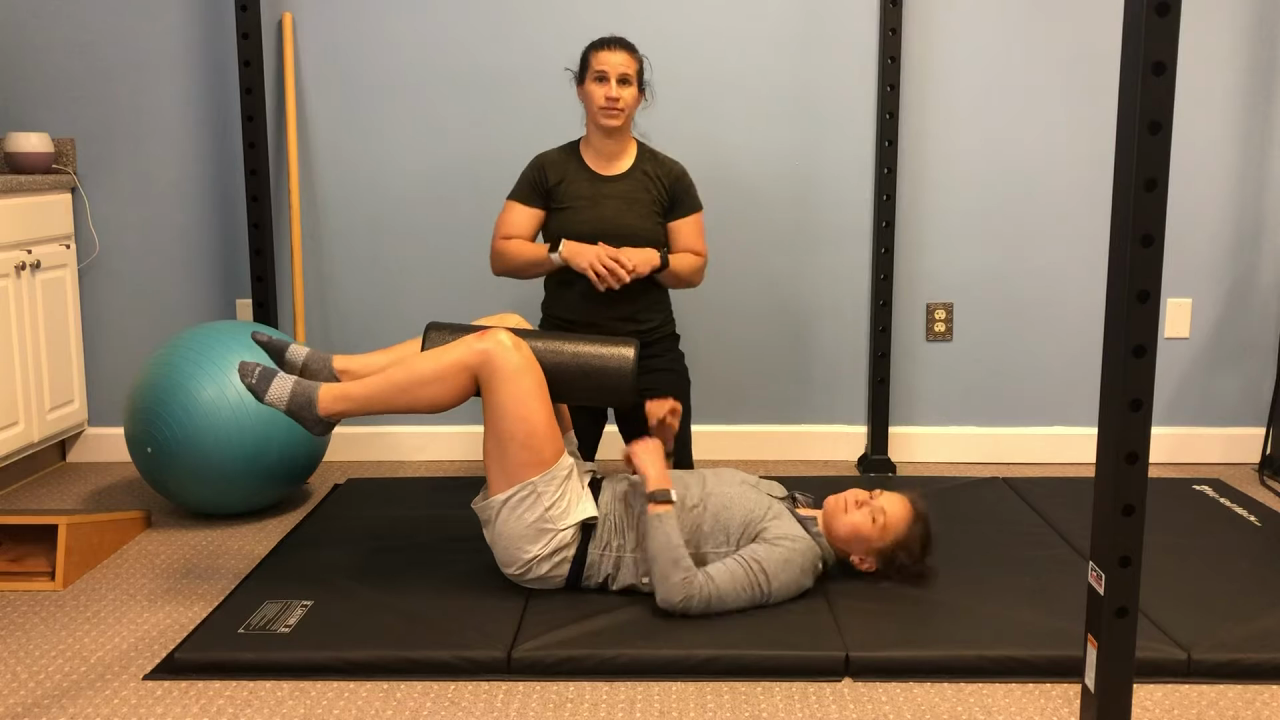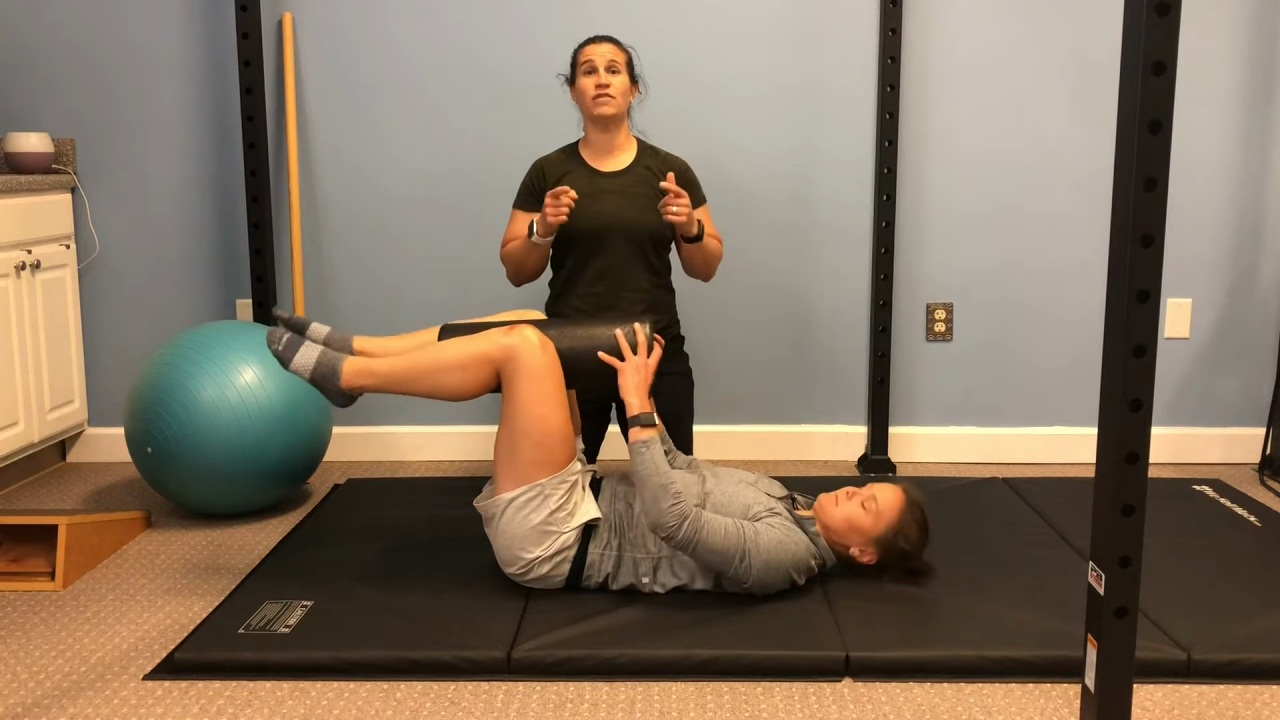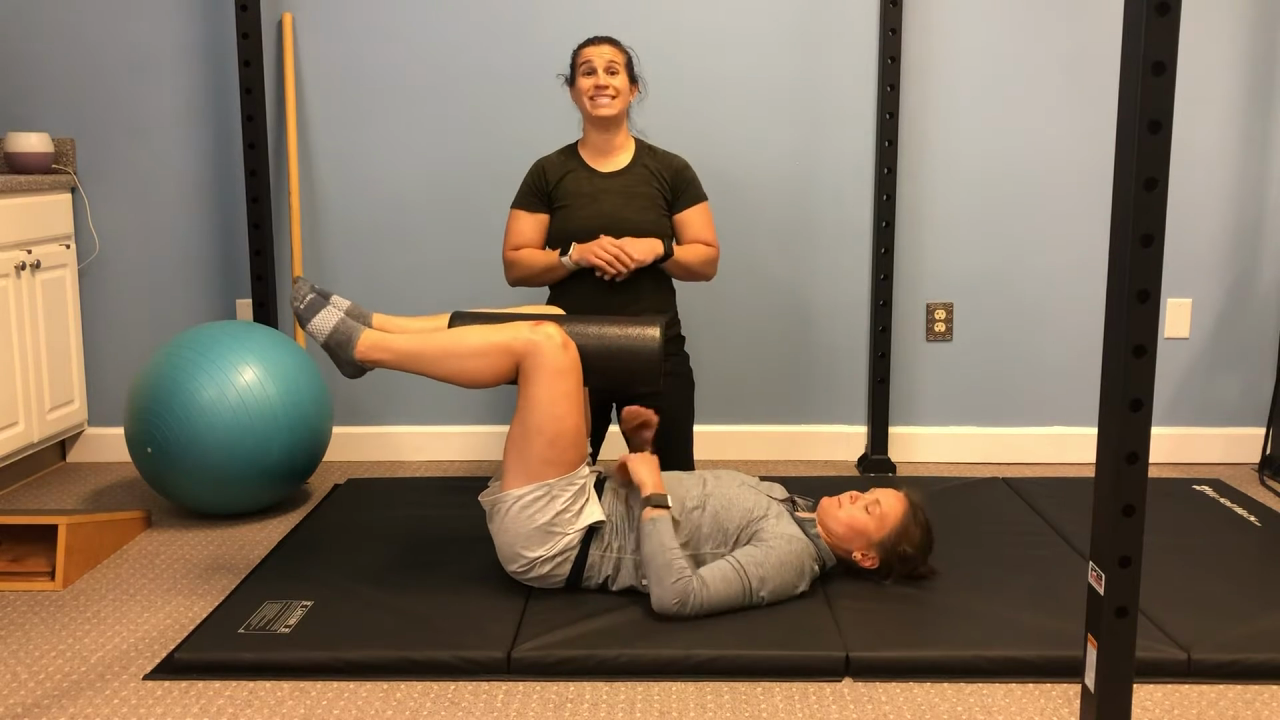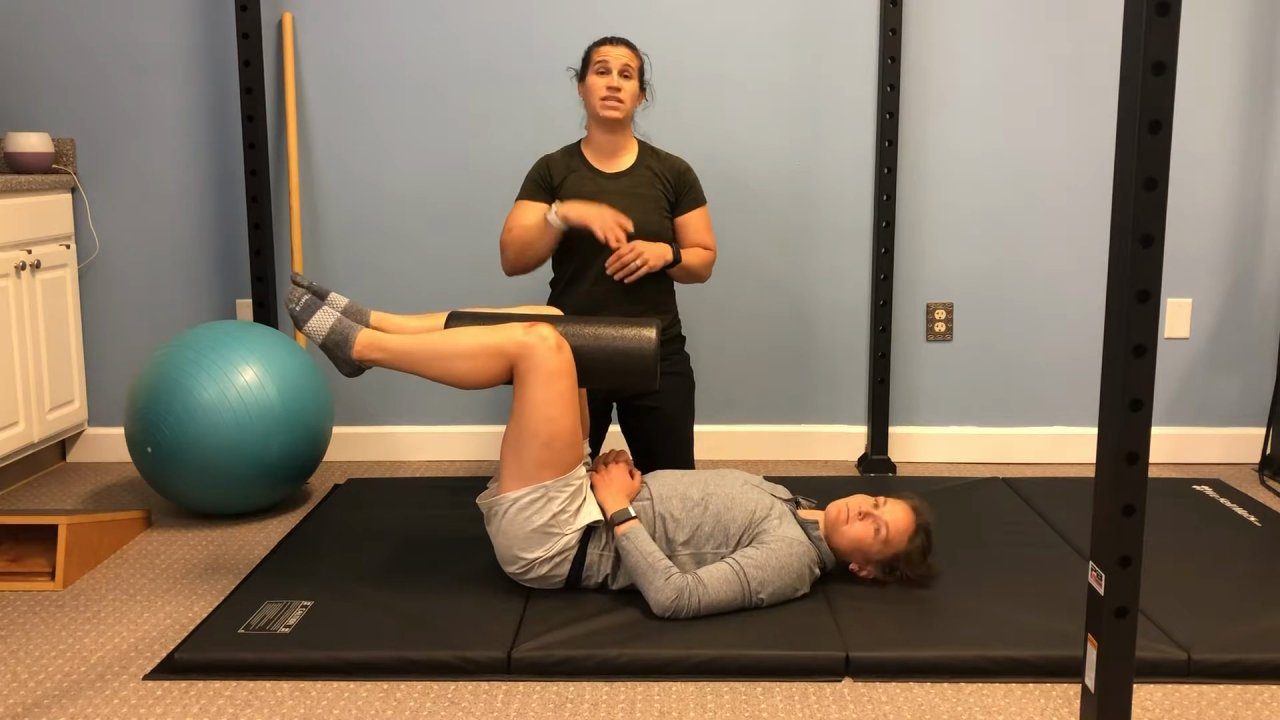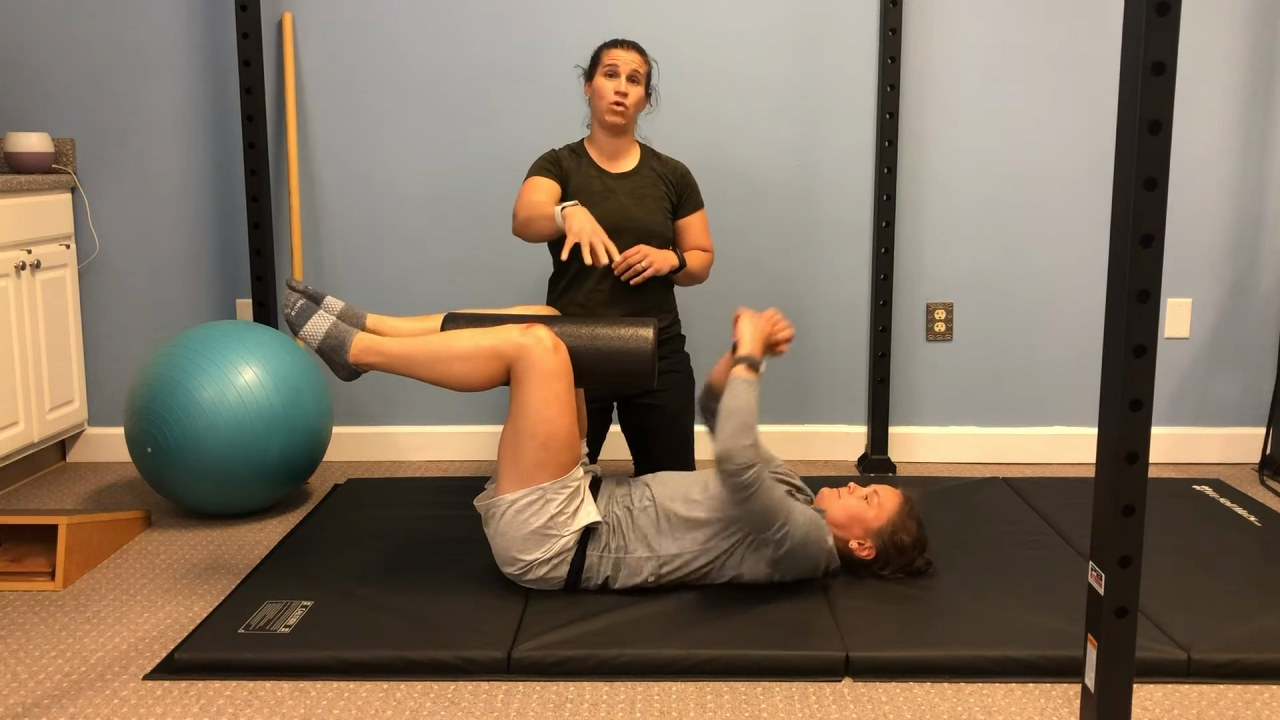
dt=1s
person 1, frame 1
left shoulder: (796, 557)
right shoulder: (789, 505)
left elbow: (680, 591)
left wrist: (654, 481)
right wrist: (661, 444)
left hip: (550, 540)
right hip: (585, 499)
left knee: (498, 352)
right knee: (507, 329)
left ankle: (319, 402)
right ankle: (329, 369)
person 1, frame 2
left shoulder: (784, 553)
right shoulder: (787, 504)
left elbow: (669, 519)
right elbow: (682, 476)
left wrist: (636, 407)
right wrist: (645, 400)
left hip: (548, 540)
right hip: (585, 499)
left knee: (524, 348)
right knee: (531, 324)
left ankle: (343, 375)
right ankle: (349, 348)
person 1, frame 3
left shoulder: (791, 557)
right shoulder: (785, 504)
left elbow: (677, 596)
left wrist: (651, 493)
right wrist: (646, 446)
left hip: (552, 539)
right hip: (590, 500)
left knee: (544, 343)
right knee: (547, 321)
left ankle: (360, 345)
right ankle: (366, 325)
person 1, frame 4
left shoulder: (791, 560)
right shoulder: (784, 503)
left elbow: (673, 596)
left wrist: (618, 511)
right wrist: (627, 479)
left hip: (553, 539)
right hip: (586, 506)
left knee: (536, 344)
right knee: (544, 323)
left ankle: (356, 344)
right ankle: (364, 323)
person 1, frame 5
left shoulder: (805, 545)
right shoulder: (792, 503)
left elbow: (736, 458)
right elbow: (716, 416)
left wrist: (748, 352)
right wrist: (739, 356)
left hip: (551, 541)
right hip: (588, 504)
left knee: (534, 346)
right knee: (544, 321)
left ankle: (354, 350)
right ankle: (364, 324)
person 2, frame 1
left shoulder: (668, 175)
right shoulder: (547, 169)
left elbow: (695, 266)
right elbow: (502, 256)
left wrist: (654, 259)
right wrist: (567, 251)
left hip: (651, 355)
person 2, frame 2
left shoulder: (669, 170)
right shoulder: (548, 172)
left elbow: (706, 268)
right elbow: (515, 272)
left wrist: (690, 228)
right wrist: (543, 230)
person 2, frame 3
left shoulder: (671, 170)
right shoulder: (547, 173)
left elbow: (707, 261)
right elbow: (515, 266)
left wrist: (657, 248)
right wrist: (576, 255)
left hip: (657, 356)
person 2, frame 4
left shoulder: (673, 172)
right shoulder: (552, 171)
left elbow: (704, 260)
right elbow: (512, 259)
left wrist: (666, 253)
right wrist: (563, 213)
left hip: (657, 357)
person 2, frame 5
left shoulder: (672, 174)
right shoulder: (557, 165)
left elbow: (702, 260)
right elbow: (524, 221)
left wrist: (671, 259)
right wrist: (569, 212)
left hip: (658, 356)
